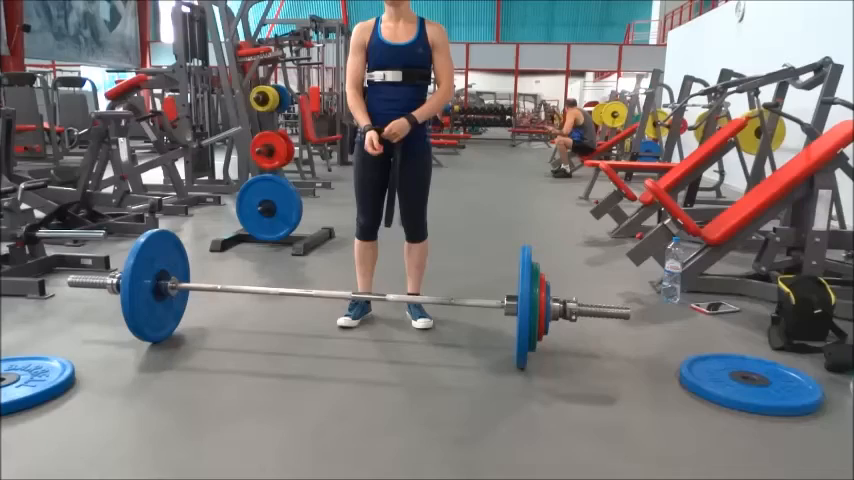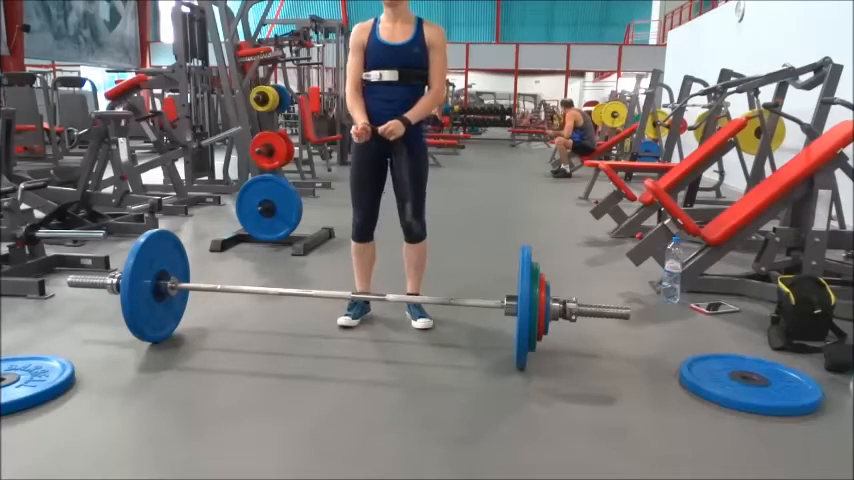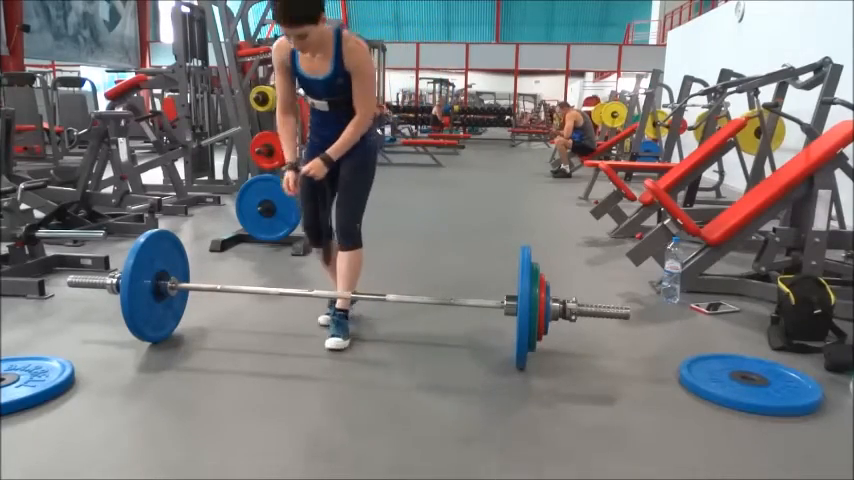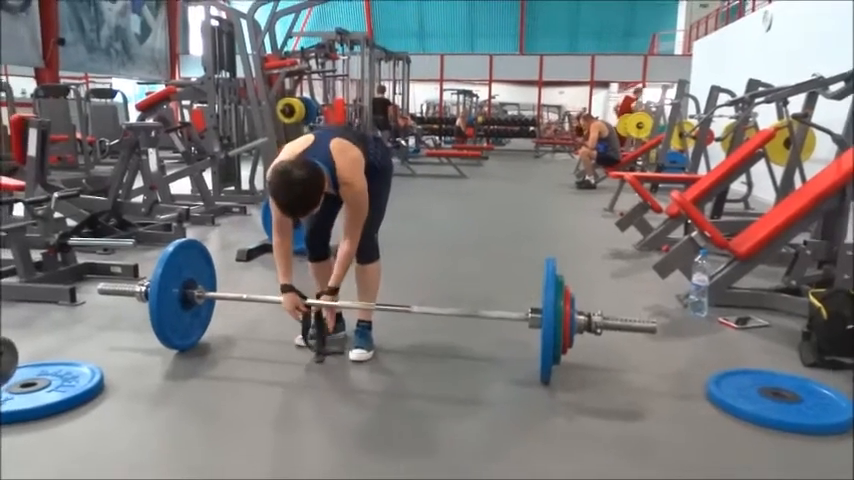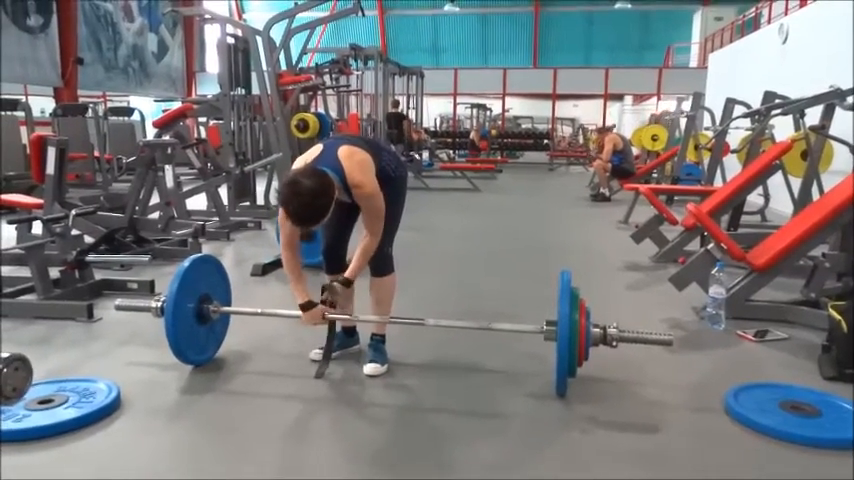
dt=1s
person 1, frame 1
left shoulder: (432, 32)
right shoulder: (364, 31)
left elbow: (446, 88)
right elbow: (352, 88)
left wrist: (411, 120)
right wrist: (367, 128)
left hip: (413, 140)
right hip: (371, 139)
left knee: (414, 222)
right knee: (367, 221)
left ankle: (413, 300)
right ankle: (362, 299)
person 1, frame 2
left shoulder: (430, 33)
right shoulder: (362, 32)
left elbow: (436, 90)
right elbow: (352, 88)
left wrist: (404, 121)
right wrist: (361, 123)
left hip: (409, 138)
right hip: (368, 138)
left knee: (413, 221)
right knee: (362, 220)
left ankle: (413, 299)
right ankle: (361, 299)
person 1, frame 3
left shoulder: (352, 49)
right shoulder: (282, 51)
left elbow: (365, 115)
right elbow: (286, 111)
left wrist: (327, 160)
right wrist: (291, 163)
left hip: (357, 144)
right hip: (318, 140)
left knee: (347, 227)
right knee: (313, 225)
left ankle: (341, 313)
right ankle: (343, 291)
person 1, frame 4
left shoulder: (351, 180)
right shoulder: (278, 175)
left elbow: (351, 240)
right elbow: (281, 234)
left wrist: (330, 291)
right wrist: (286, 287)
left hip: (372, 166)
right hip: (323, 162)
left knee: (365, 241)
right knee: (313, 238)
left ankle: (364, 326)
right ankle: (335, 319)
person 1, frame 5
left shoulder: (363, 184)
right shoulder: (294, 187)
left elbow: (373, 236)
right elbow: (288, 248)
left wrist: (346, 281)
right wrist: (305, 302)
left hip: (386, 177)
right hip: (339, 178)
left knee: (380, 252)
right knee: (331, 251)
left ankle: (378, 340)
right ankle: (348, 333)
